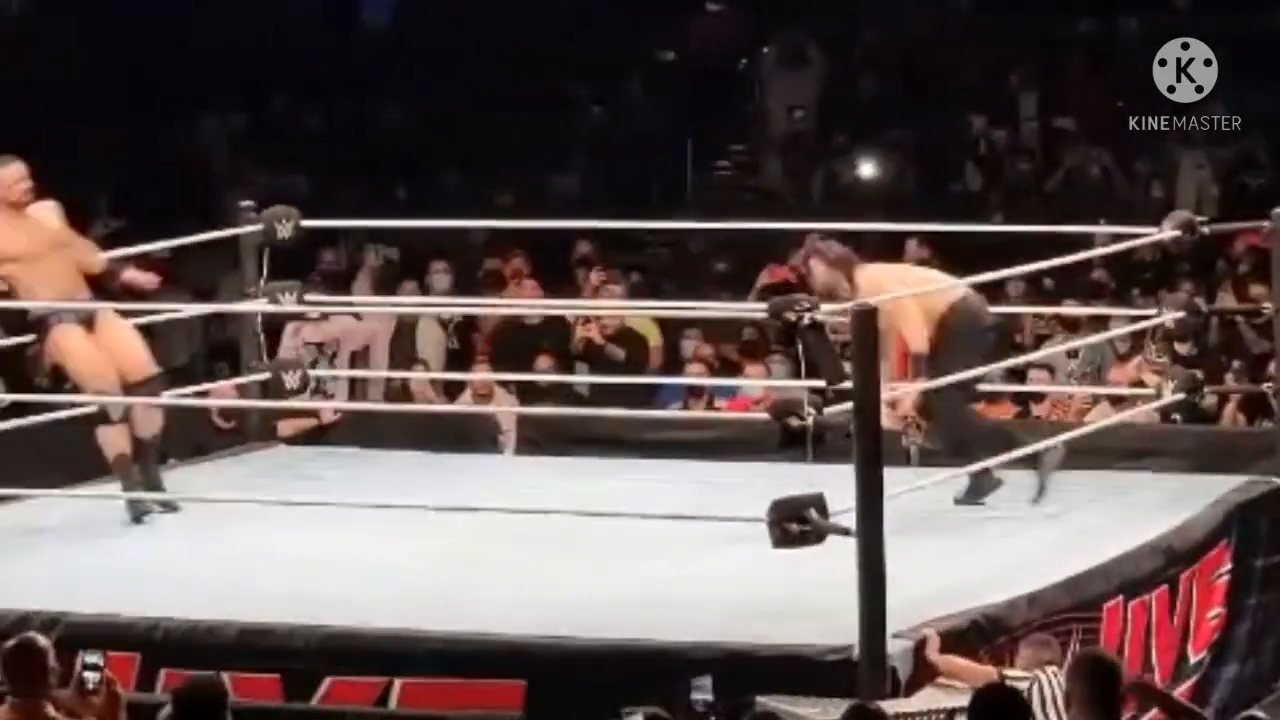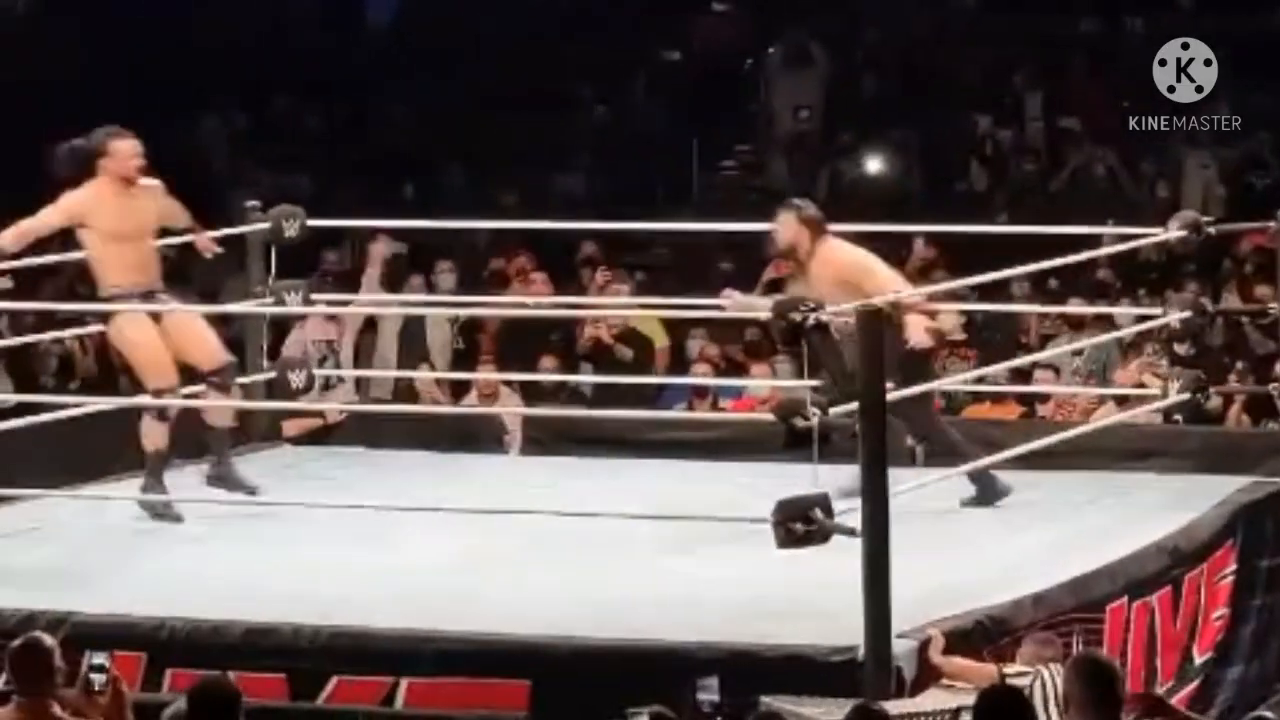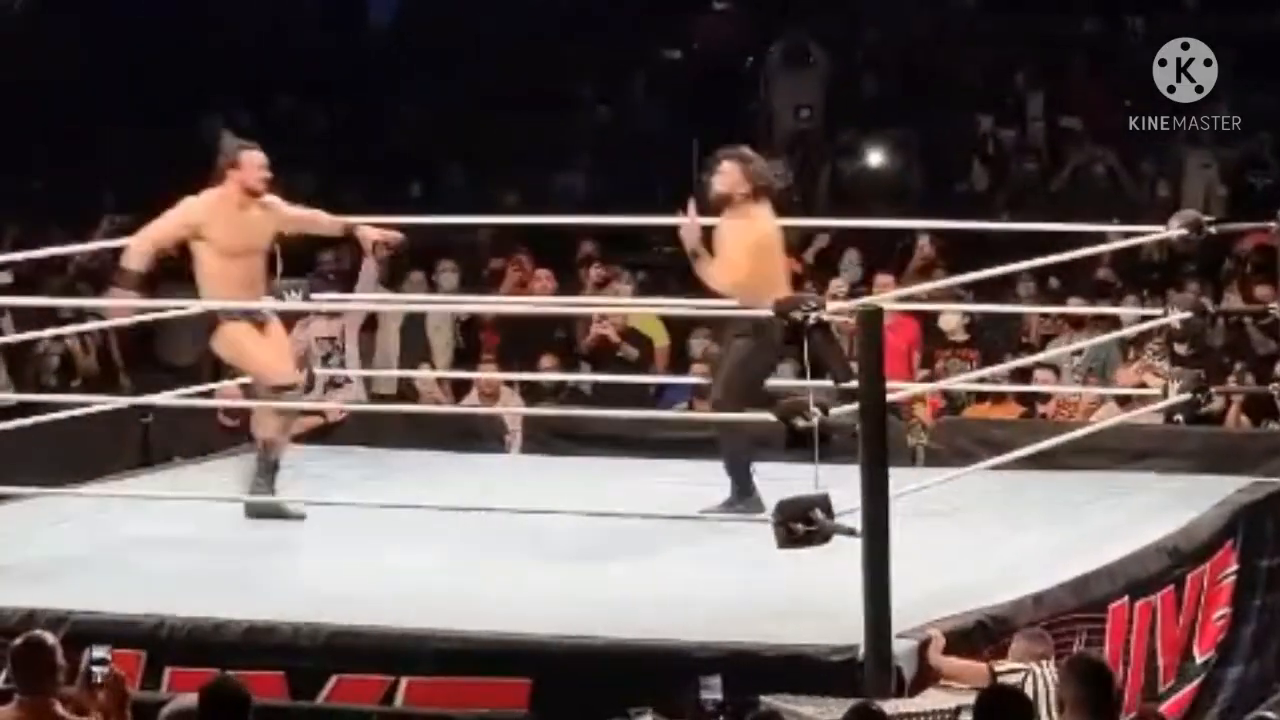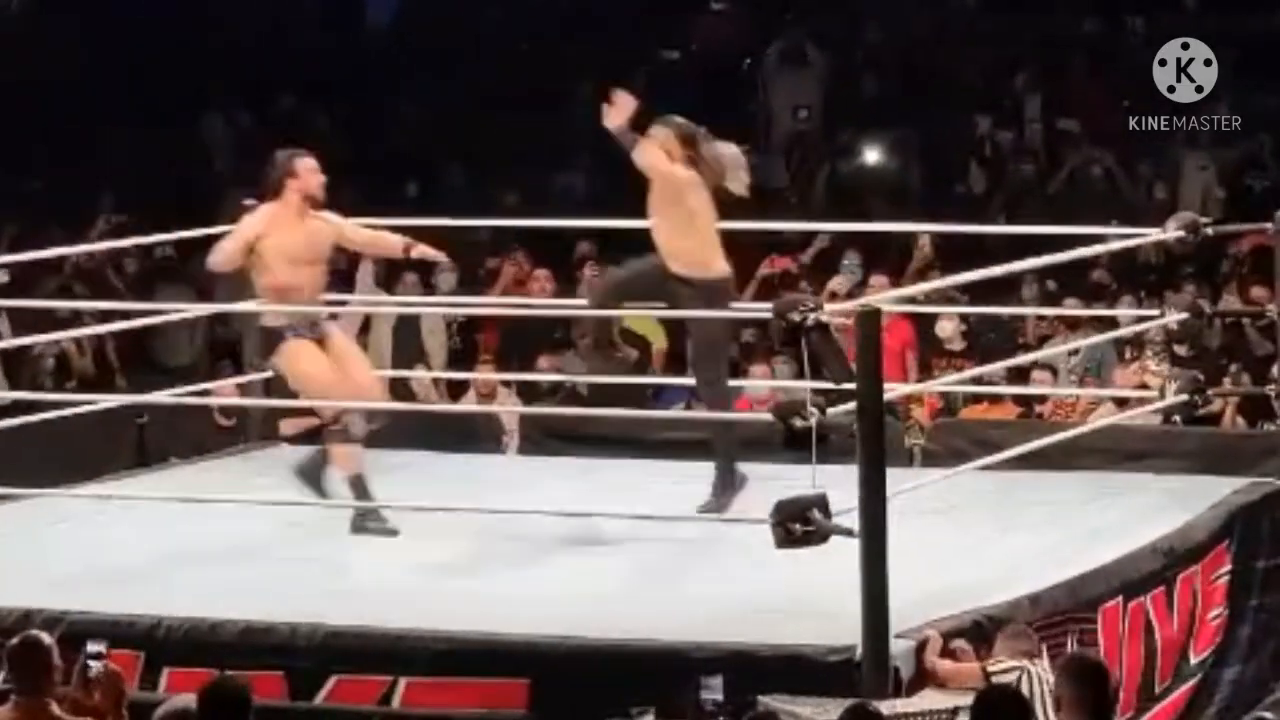
dt=0.3s
person 1, frame 1
left shoulder: (48, 210)
left wrist: (123, 272)
left hip: (92, 308)
right hip: (56, 322)
left knee: (147, 378)
right knee: (110, 396)
left ankle: (149, 474)
right ankle: (131, 485)
person 1, frame 2
left shoulder: (152, 190)
right shoulder: (82, 201)
left elbow: (173, 212)
left wrist: (196, 233)
left hip: (159, 298)
right hip: (121, 305)
left knee: (222, 366)
right knee: (164, 391)
left ankle: (222, 465)
right ankle: (153, 484)
person 1, frame 3
left shoulder: (270, 208)
right shoulder: (199, 209)
left elbow: (312, 219)
right elbow: (145, 240)
left wrist: (357, 230)
right wrist: (127, 284)
left hip: (261, 314)
right hip: (223, 319)
left knee: (281, 392)
right knee: (288, 385)
left ankle: (263, 492)
right ankle: (262, 472)
person 1, frame 4
left shoulder: (326, 223)
right shoulder: (262, 220)
left elbow: (372, 239)
right elbow: (218, 260)
left wrist: (413, 249)
right wrist: (260, 271)
left hip: (320, 325)
right hip: (284, 333)
left knee: (374, 400)
right knee: (343, 410)
left ankle: (317, 464)
right ankle: (364, 509)
person 2, frame 1
left shoulder: (870, 282)
right shoulder: (857, 294)
left elbow: (913, 328)
left wrist: (917, 382)
left hip: (966, 320)
right hip: (958, 324)
left knee: (947, 409)
right knee: (934, 405)
left ankle: (1040, 453)
right ankle: (982, 478)
person 2, frame 2
left shoulder: (832, 255)
right shoulder: (808, 270)
left elbow: (882, 280)
left wrist: (911, 316)
right wrist: (744, 303)
left hip: (905, 329)
right knee: (920, 418)
right ankle: (987, 483)
person 2, frame 3
left shoulder: (750, 225)
right shoulder: (745, 213)
left elbow: (728, 283)
left wrist: (694, 249)
left hip: (766, 323)
right hip: (753, 317)
left knee: (725, 403)
left ankle: (744, 494)
person 2, frame 4
left shoulder: (681, 180)
right shoulder: (674, 175)
left elbow: (650, 161)
left wrist: (621, 130)
left hip: (706, 286)
right hip: (672, 270)
left knee: (711, 387)
right knee: (603, 292)
left ankle: (726, 477)
